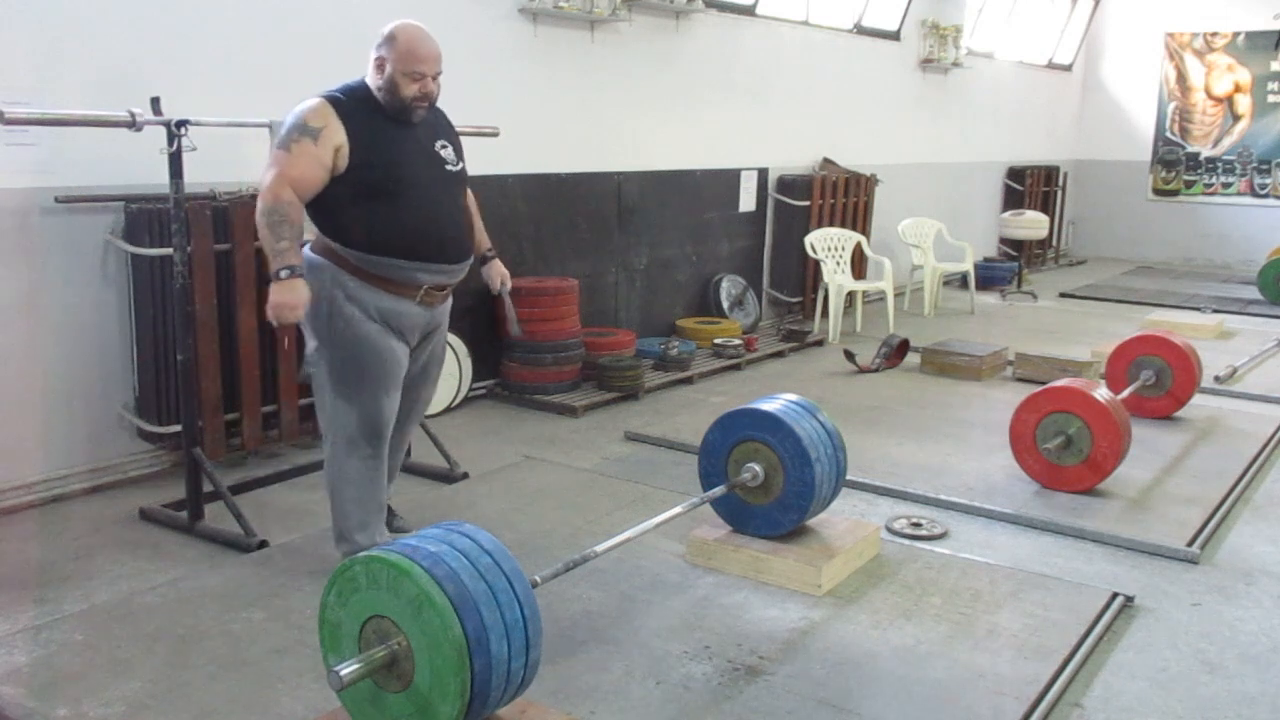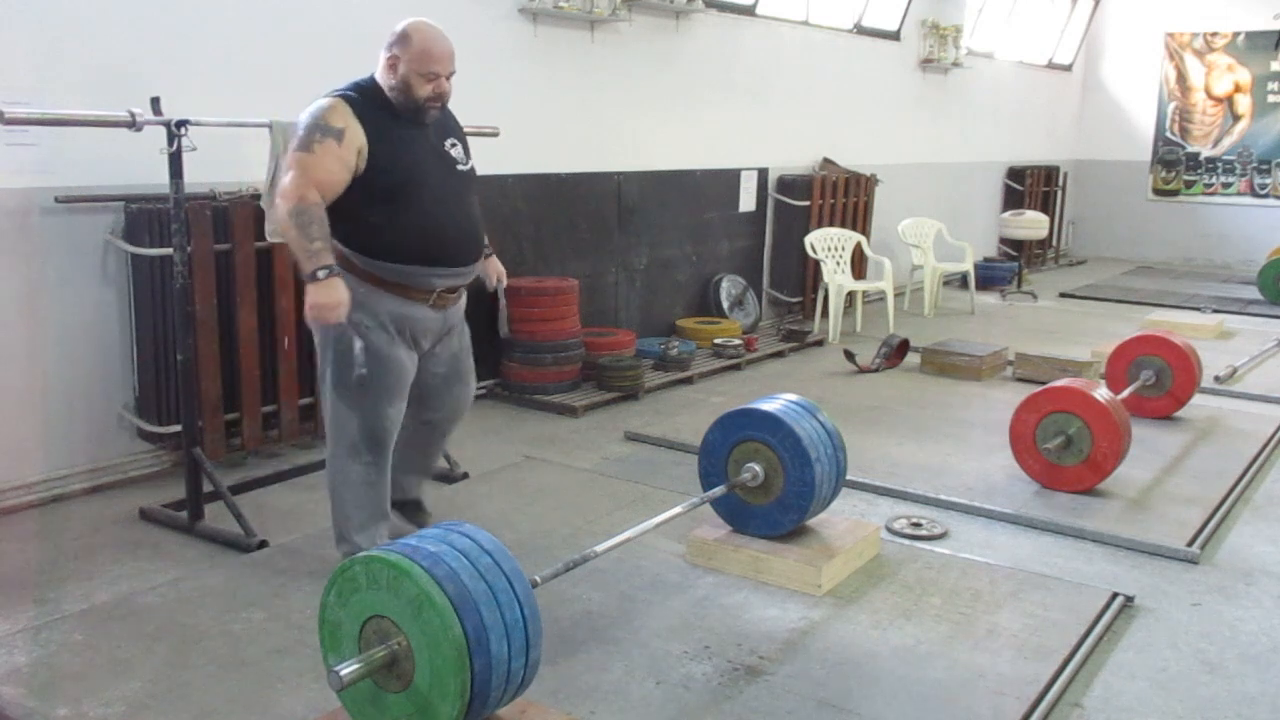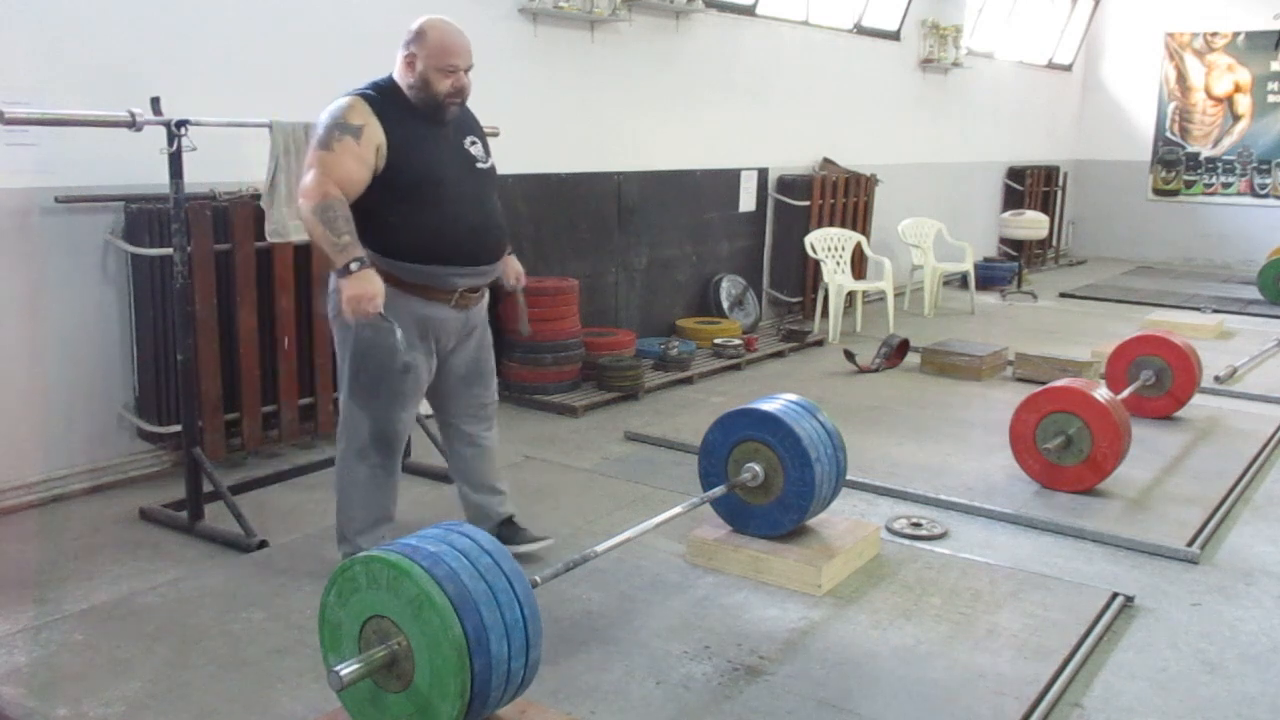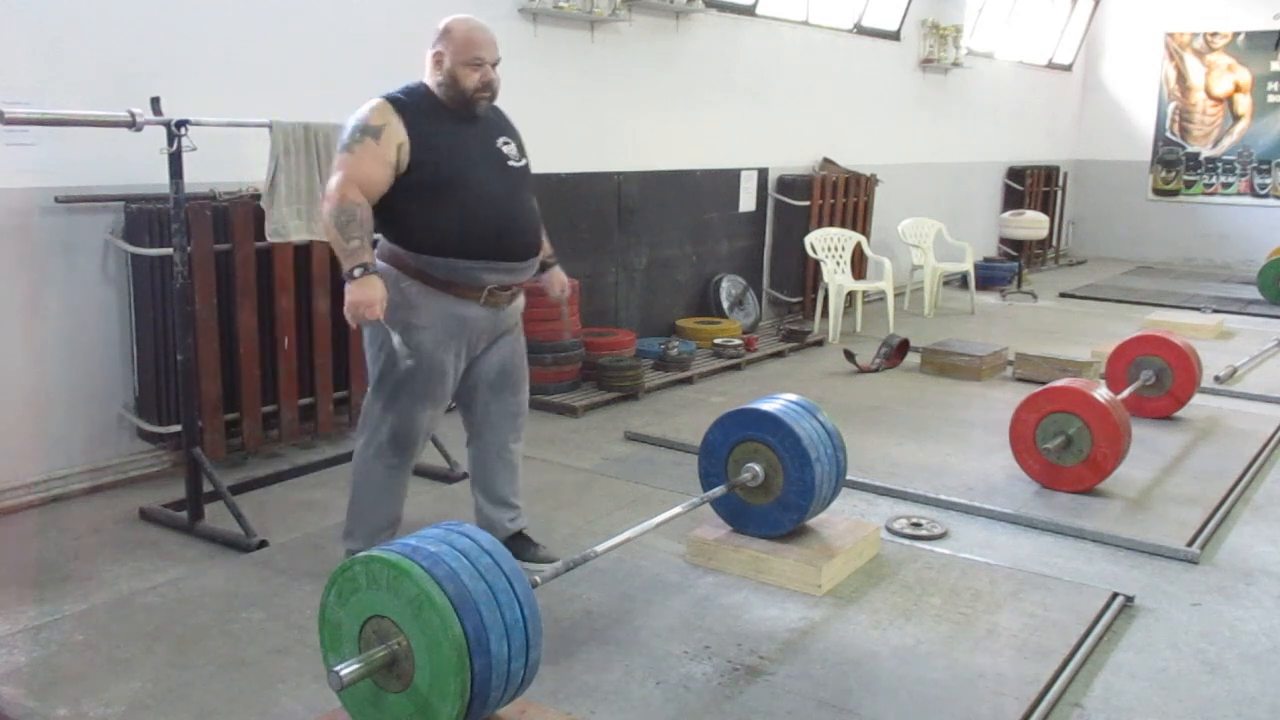
dt=0.2s
person 1, frame 1
left shoulder: (437, 123)
right shoulder: (328, 120)
left elbow: (459, 197)
right elbow: (279, 195)
left wrist: (486, 256)
right wrist: (287, 273)
left hip: (431, 303)
right hip: (359, 301)
left knee: (400, 418)
right knee: (362, 428)
left ankle: (374, 504)
right ankle: (365, 550)
person 1, frame 2
left shoulder: (442, 119)
right shoulder: (341, 119)
right elbow: (297, 198)
left wrist: (482, 251)
right wrist: (322, 275)
left hip: (443, 305)
right hip: (372, 305)
left knee: (446, 405)
right knee: (367, 431)
left ankle: (402, 494)
right ankle: (366, 552)
person 1, frame 3
left shoulder: (460, 118)
right shoulder: (361, 118)
right elbow: (319, 197)
left wrist: (501, 253)
right wrist: (352, 268)
left hip: (466, 306)
right hip: (394, 305)
left knee: (475, 418)
right knee: (378, 432)
left ankle: (491, 519)
right ankle: (365, 554)
person 1, frame 4
left shoulder: (497, 122)
right shoulder: (390, 121)
left elbow: (519, 202)
right elbow: (344, 198)
left wrist: (546, 263)
right wrist: (360, 273)
left hip: (501, 309)
right hip: (425, 307)
left knee: (502, 427)
right knee: (398, 431)
left ankle: (504, 531)
right ankle: (368, 553)
